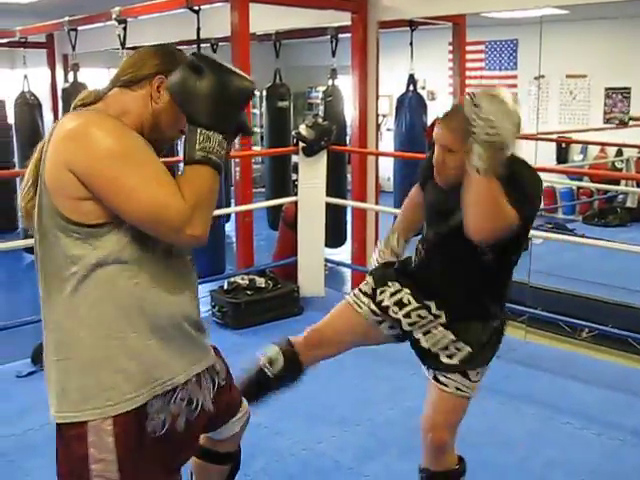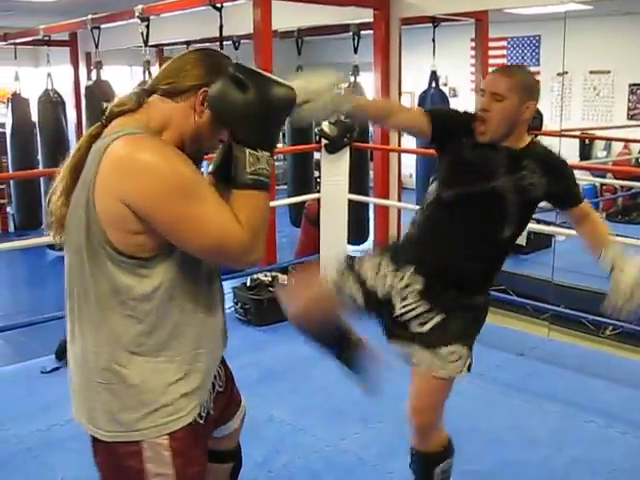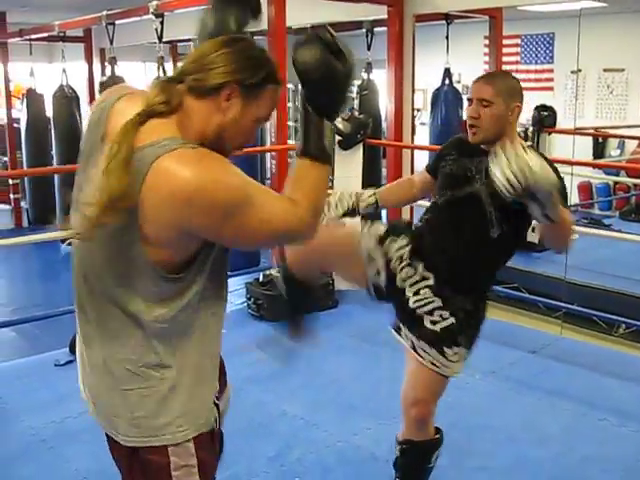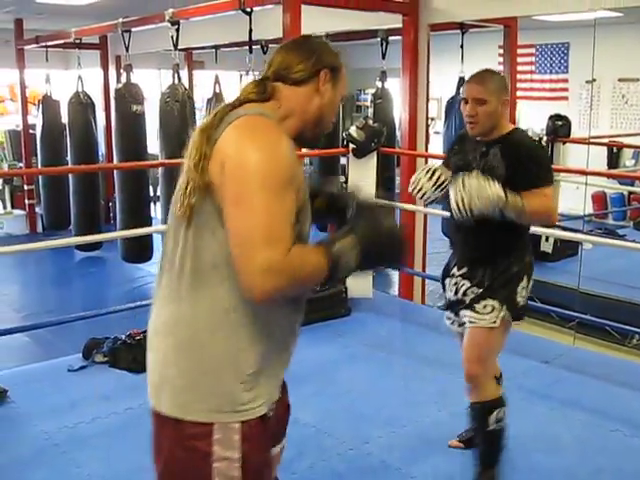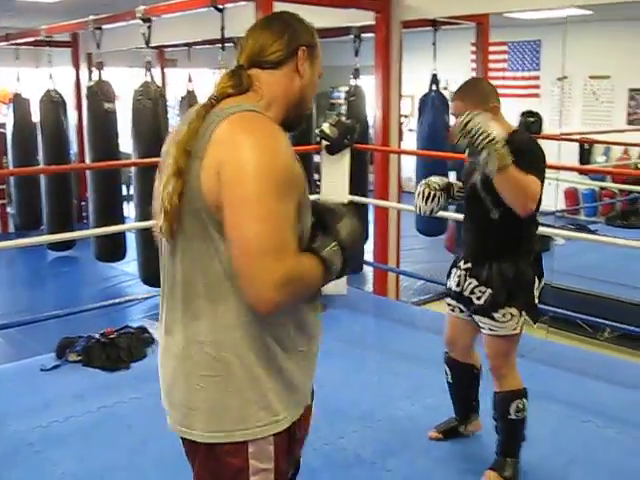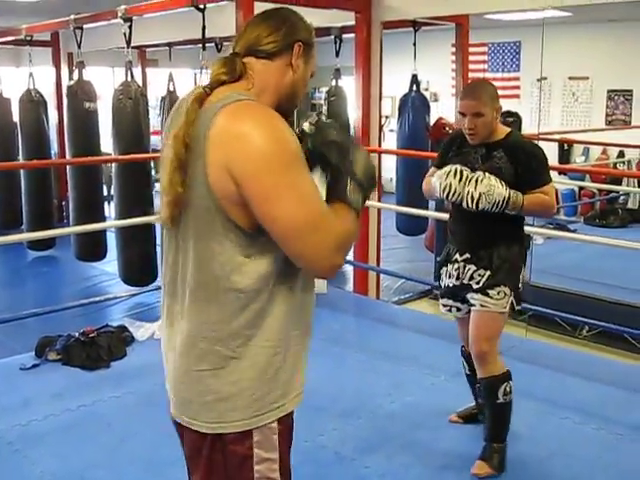
dt=0.5s
person 1, frame 1
left shoulder: (112, 140)
right shoulder: (89, 133)
left elbow: (169, 209)
right elbow: (189, 225)
left wrist: (211, 135)
right wrist: (207, 130)
right hip: (115, 376)
left knee: (228, 423)
person 1, frame 2
left shoulder: (120, 141)
right shoulder: (144, 160)
left elbow: (202, 209)
right elbow: (241, 247)
left wrist: (232, 157)
right wrist: (255, 146)
right hip: (141, 391)
left knee: (226, 430)
person 1, frame 3
left shoulder: (115, 104)
right shoulder: (189, 178)
right elbow: (298, 219)
right wrist: (320, 116)
left hip: (128, 352)
right hip: (154, 386)
person 1, frame 4
left shoulder: (237, 125)
right shoulder: (260, 137)
right elbow: (265, 276)
left wrist: (326, 207)
right wrist: (351, 249)
left hip: (234, 366)
right hip: (212, 382)
person 1, frame 5
left shoulder: (200, 123)
right shoulder: (255, 139)
right elbow: (268, 287)
left wrist: (298, 221)
right wrist: (335, 247)
left hip: (216, 367)
right hip: (236, 384)
person 1, frame 6
left shoulder: (191, 112)
right shoulder: (256, 127)
right elbow: (322, 254)
left wrist: (295, 157)
right wrist: (352, 181)
left hip: (199, 355)
right hip: (237, 373)
person 2, frame 1
left shoulder: (520, 181)
right shoulder: (439, 165)
left elbow: (483, 230)
left wrist: (485, 157)
right wrist: (392, 242)
left hip: (468, 319)
right hip: (411, 285)
left knee: (438, 437)
right knee: (314, 343)
person 2, frame 2
left shoulder: (547, 168)
right shoulder: (459, 128)
left elbow: (586, 220)
right elbow: (394, 116)
right wrist: (342, 101)
left hip: (458, 300)
right hip: (406, 265)
left knee: (424, 420)
right knee: (300, 304)
right ankle: (350, 348)
person 2, frame 3
left shoulder: (539, 175)
right shoulder: (457, 149)
left elbow: (560, 241)
right elbow: (418, 184)
left wrist: (546, 201)
right wrist: (362, 201)
left hip: (454, 300)
right hip: (406, 257)
left knee: (417, 410)
right knee: (302, 251)
right ankle: (296, 313)
person 2, frame 4
left shoulder: (525, 150)
right shoulder: (464, 143)
left elbow: (548, 213)
right elbow: (441, 182)
left wrist: (499, 201)
right wrist: (433, 178)
left hip: (502, 272)
right hip: (462, 267)
left knee: (475, 366)
right knee: (478, 358)
right ankle: (487, 428)
person 2, frame 5
left shoulder: (523, 147)
right shoulder: (480, 145)
left elbow: (524, 203)
left wrist: (494, 151)
right wrist: (450, 189)
left hip: (508, 270)
right hip: (472, 264)
left knee: (500, 365)
right knee: (455, 345)
right ankle: (466, 417)
person 2, frame 6
left shoulder: (523, 151)
right shoulder: (455, 142)
left elbow: (549, 204)
right elbow: (427, 185)
left wrist: (505, 198)
right wrist: (441, 183)
left hip: (499, 258)
right hip: (458, 254)
left knee: (484, 348)
right knee: (468, 341)
left ankle: (496, 443)
right ankle: (484, 405)
